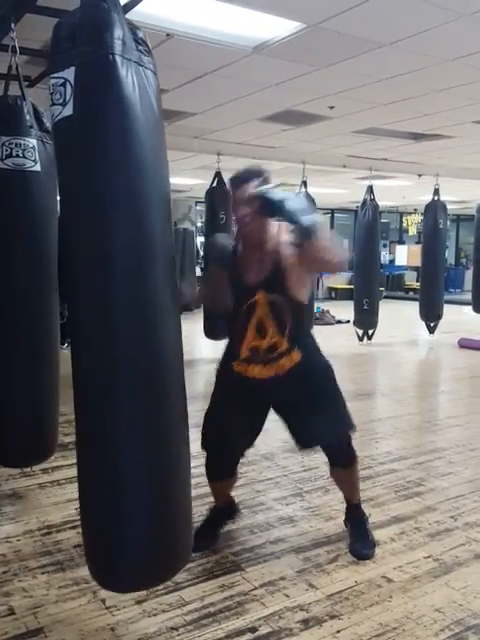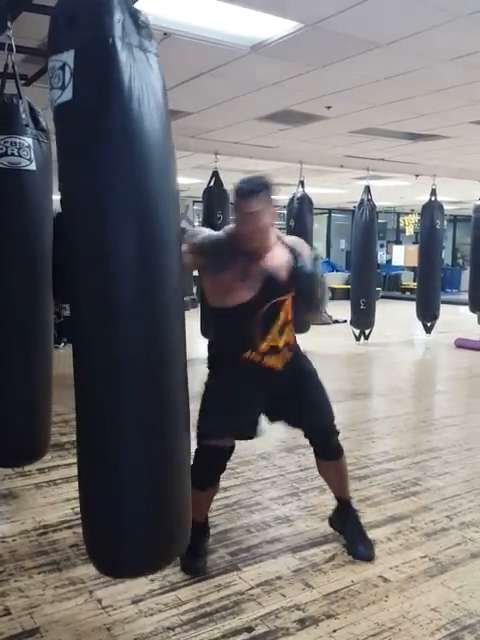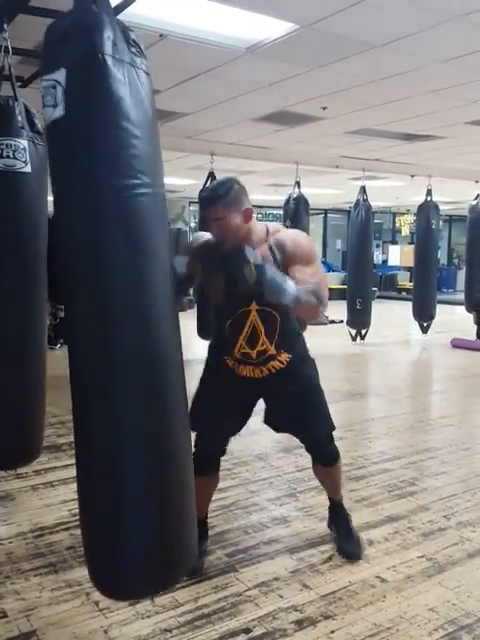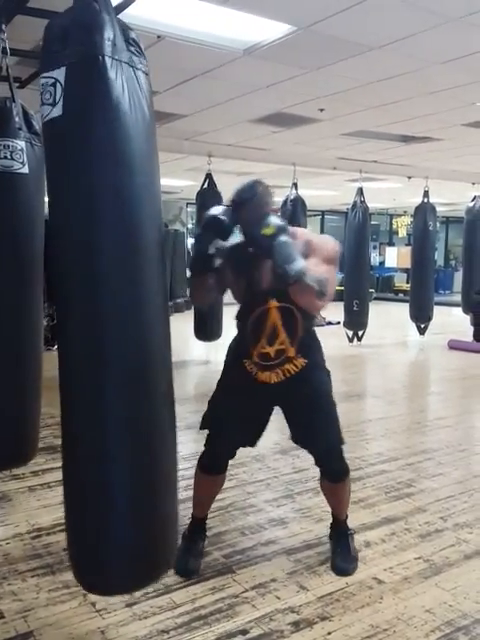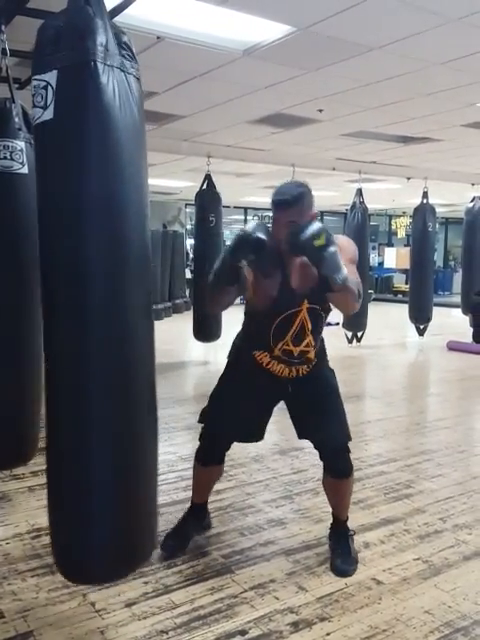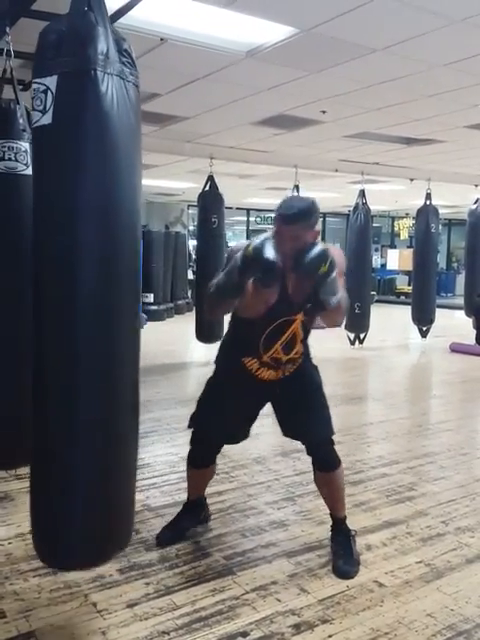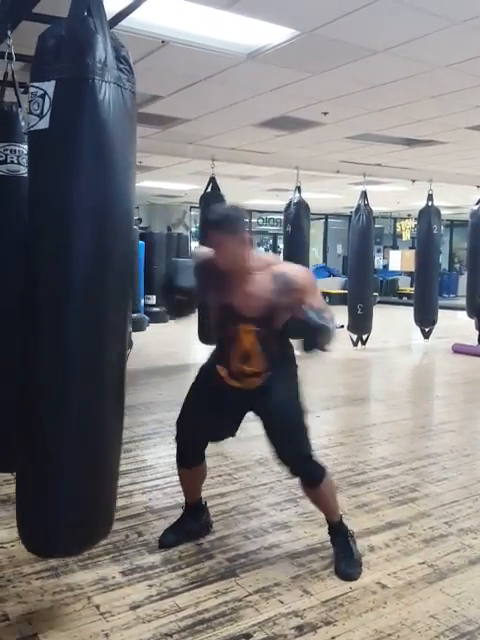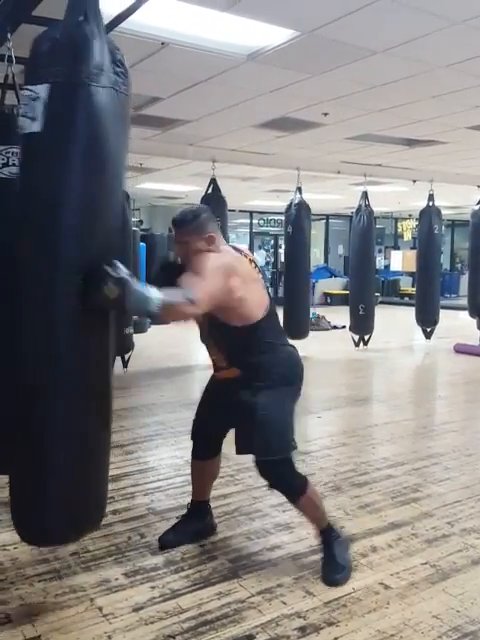
dt=0.2s
person 1, frame 1
left shoulder: (293, 242)
right shoulder: (224, 252)
left elbow: (335, 260)
right elbow: (214, 302)
left wrist: (298, 217)
left hip: (298, 364)
right hip: (241, 369)
left knee: (337, 443)
right knee: (218, 450)
left ankle: (355, 517)
right ankle: (222, 509)
person 1, frame 2
left shoulder: (294, 251)
right shoulder: (213, 245)
left elbow: (314, 300)
left wrist: (311, 280)
left hip: (285, 360)
right hip: (233, 367)
left knee: (325, 437)
right knee: (212, 453)
left ankle: (345, 514)
right ankle: (197, 532)
person 1, frame 3
left shoulder: (289, 244)
right shoulder: (208, 248)
left elbow: (316, 306)
left wrist: (267, 276)
left hip: (286, 362)
right hip: (228, 364)
left knee: (321, 442)
right knee: (207, 447)
left ankle: (339, 516)
right ankle: (198, 531)
person 1, frame 4
left shoulder: (319, 245)
right shoulder: (237, 253)
left elbow: (317, 297)
right elbow: (200, 298)
left wrist: (282, 246)
right wrist: (204, 247)
left hip: (304, 368)
right hip: (246, 368)
left knee: (330, 456)
right knee: (216, 450)
left ankle: (341, 531)
right ankle: (195, 534)
person 1, frame 5
left shoulder: (340, 247)
right shoulder: (254, 247)
left elbow: (351, 305)
right elbow: (215, 302)
left wrist: (326, 258)
right wrist: (235, 257)
left hip: (309, 366)
right hip: (252, 364)
left knee: (336, 452)
right knee: (213, 440)
left ankle: (341, 532)
right ankle: (196, 515)
person 1, frame 6
left shoulder: (328, 259)
right shoulder: (251, 256)
left elbow: (336, 317)
right elbow: (212, 306)
left wrist: (326, 280)
right wrist: (238, 273)
left hip: (294, 367)
right hip: (239, 366)
left knee: (323, 449)
right knee: (204, 442)
left ankle: (341, 532)
right ankle: (194, 509)
person 1, frame 7
left shoulder: (287, 277)
right shoulder: (208, 264)
left elbow: (320, 322)
left wrist: (320, 328)
left hip: (272, 376)
right hip: (222, 371)
left knee: (298, 461)
right knee: (189, 441)
left ankle: (340, 533)
right ankle: (195, 515)
person 1, frame 8
left shoulder: (216, 264)
right shoulder: (221, 260)
left elbow: (184, 307)
left wrist: (129, 288)
left hip: (270, 375)
right hip: (236, 371)
left knee: (275, 467)
right knee: (204, 437)
left ankle: (330, 537)
right ankle: (199, 517)
